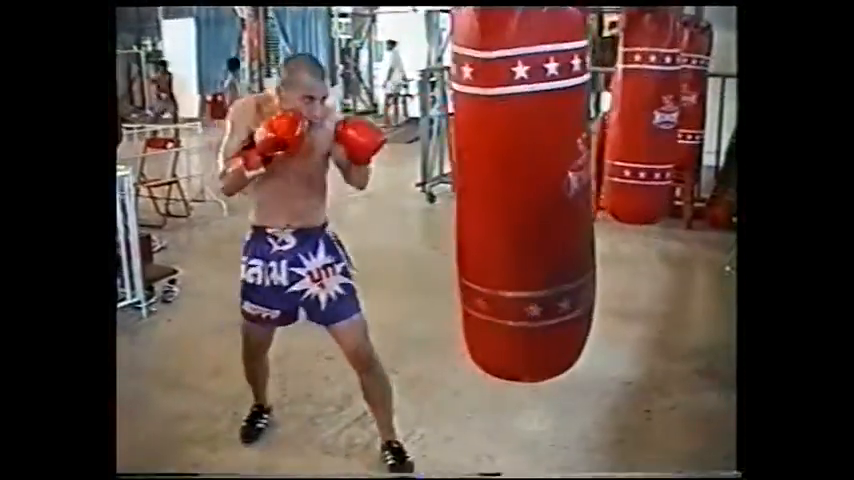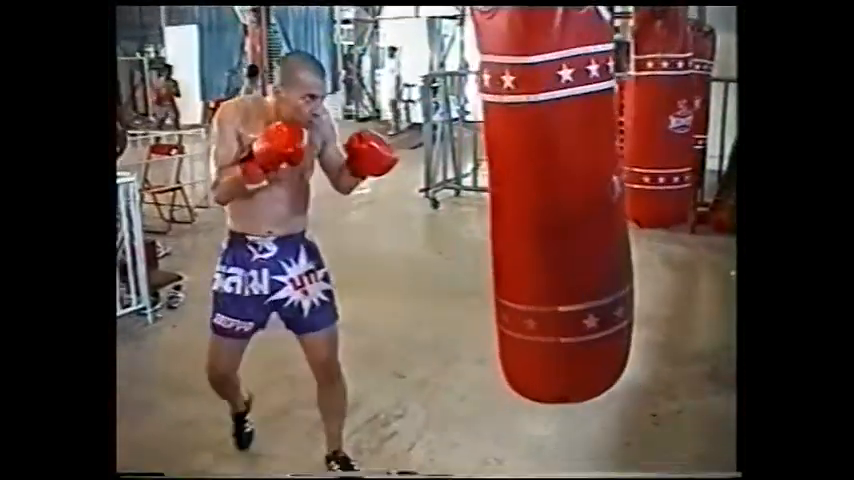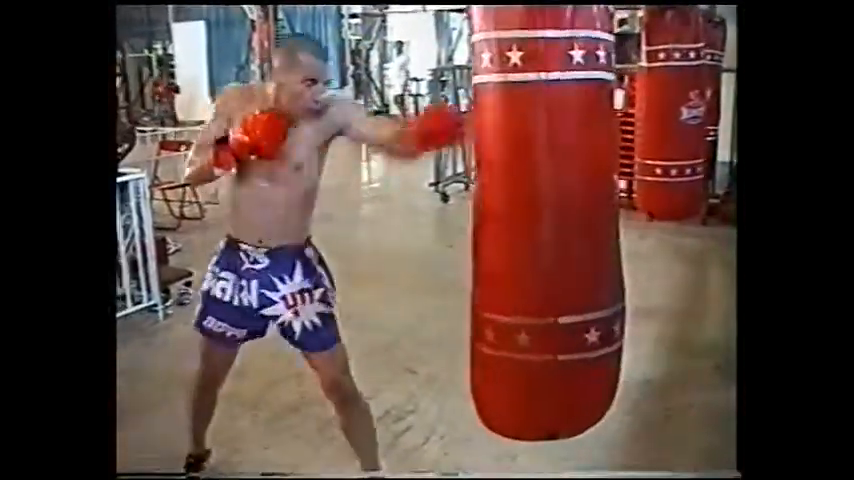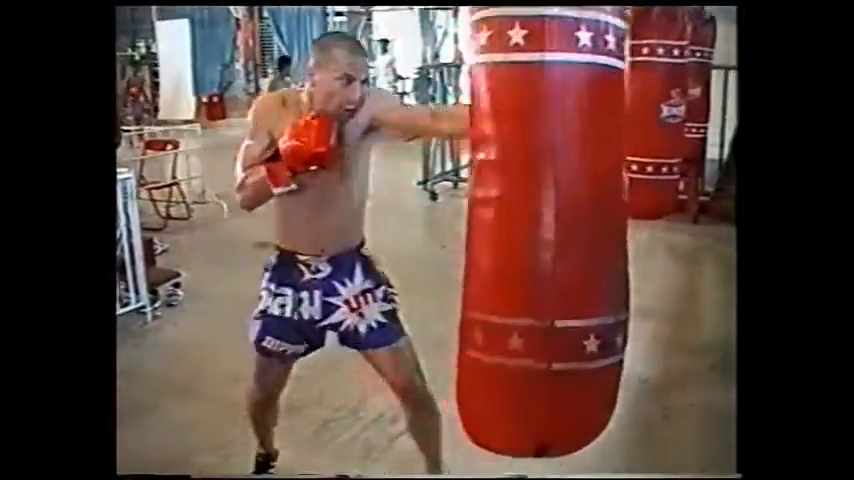
dt=0.5s
person 1, frame 1
left shoulder: (327, 120)
right shoulder: (247, 111)
left elbow: (357, 182)
right elbow: (227, 183)
left wrist: (359, 155)
right wrist: (260, 149)
left hip: (316, 246)
right hip: (264, 248)
left knee: (362, 355)
right knee: (254, 345)
left ankle: (389, 441)
right ankle: (261, 406)
person 1, frame 2
left shoulder: (319, 123)
right shoulder: (235, 114)
left elbow: (342, 184)
right elbow: (221, 193)
left wrist: (360, 163)
right wrist: (260, 160)
left hip: (296, 254)
right hip: (243, 256)
left knee: (326, 366)
right knee: (219, 370)
left ankle: (335, 452)
right ankle: (241, 407)
person 1, frame 3
left shoulder: (331, 113)
right shoulder: (234, 103)
left elbow: (396, 137)
right elbow: (192, 174)
left wrist: (430, 129)
right wrist: (225, 153)
left hip: (295, 267)
right hip: (235, 262)
left knee: (339, 385)
right knee: (208, 376)
person 1, frame 4
left shoulder: (368, 108)
right shoulder: (271, 110)
left elbow: (433, 122)
right elbow: (245, 197)
right wrist: (287, 162)
left hip: (351, 271)
right hip: (290, 274)
left knee: (412, 387)
right knee: (265, 388)
left ankle: (437, 474)
right ankle: (266, 455)
